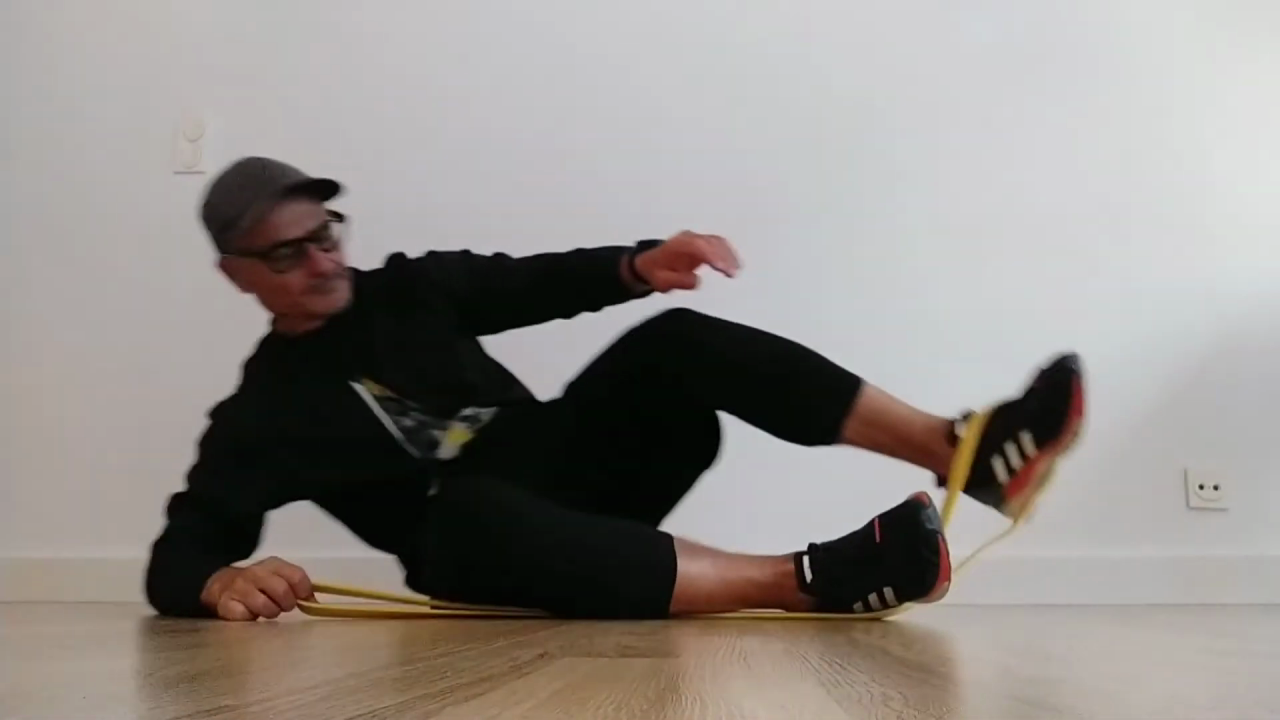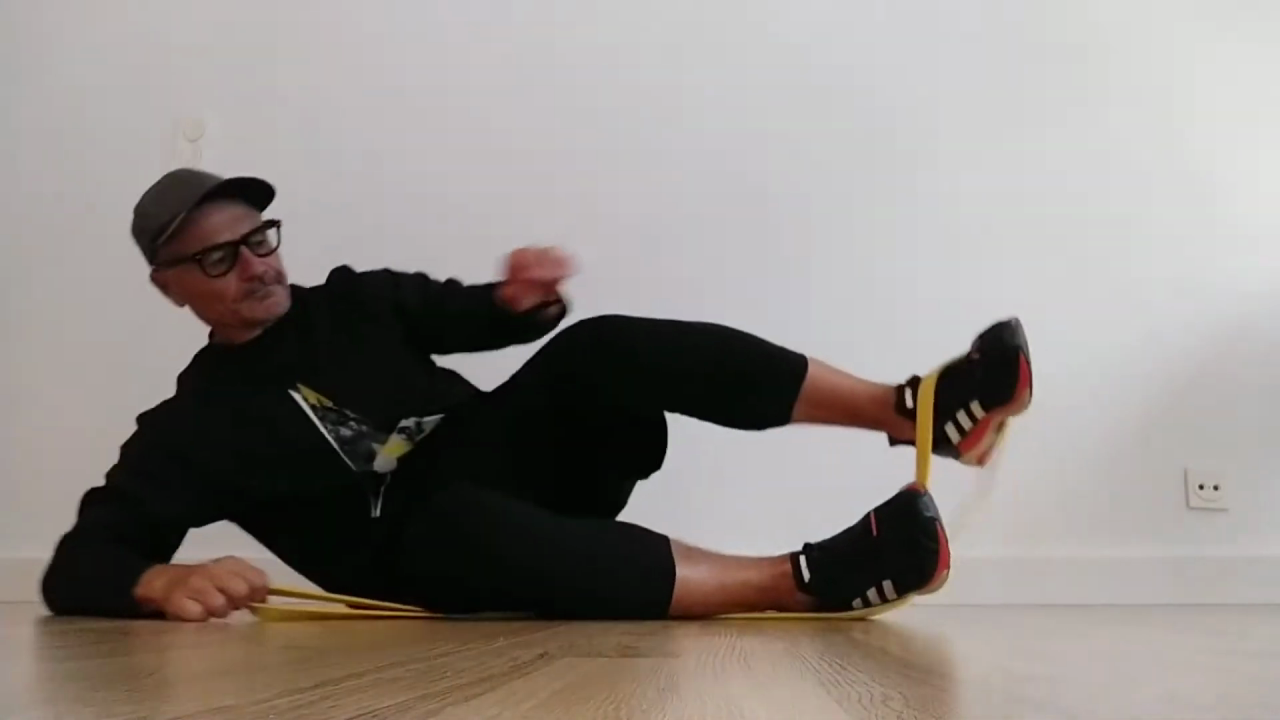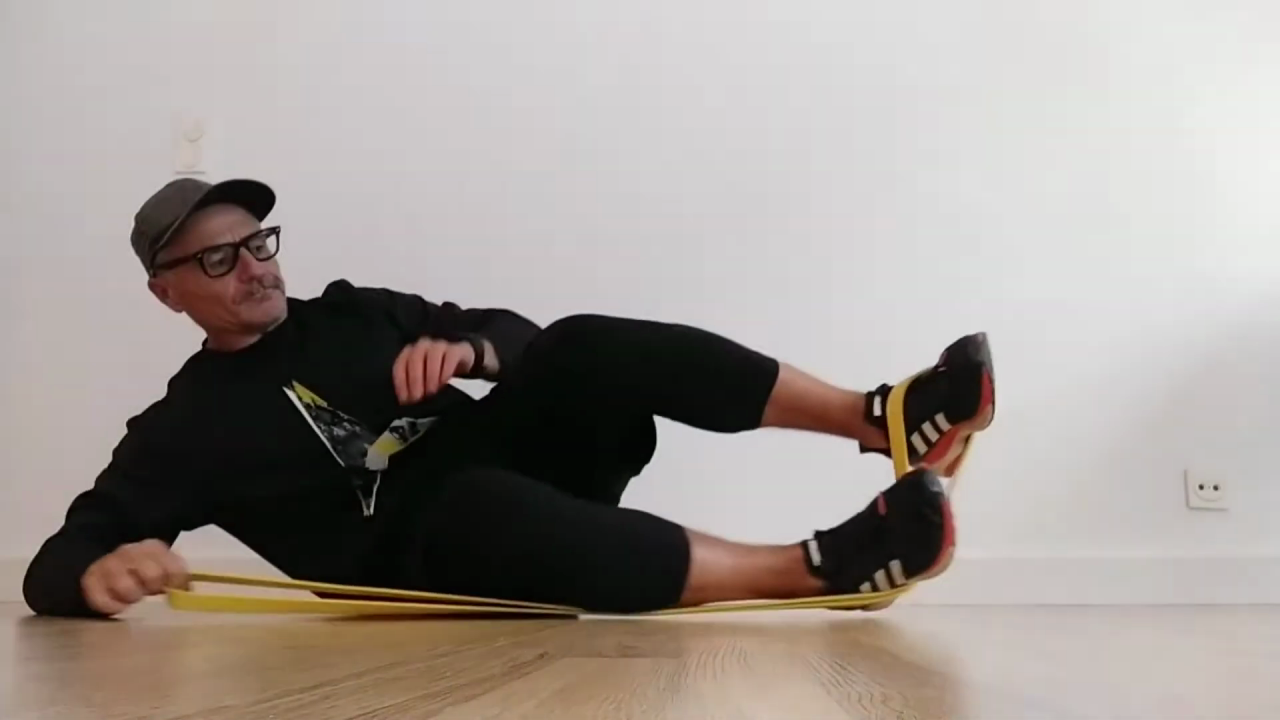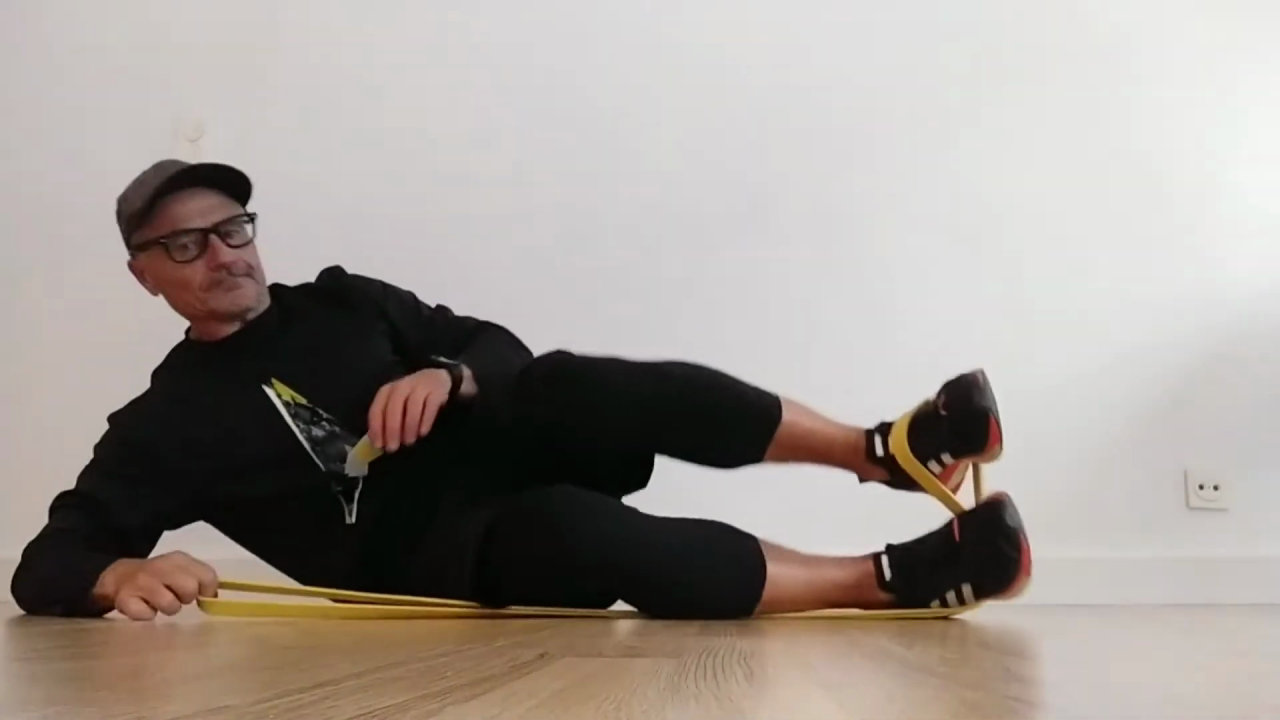
dt=0.3s
person 1, frame 1
left shoulder: (412, 288)
right shoulder: (258, 415)
left elbow: (542, 284)
right elbow: (177, 557)
left wrist: (640, 267)
right wrist: (221, 583)
left hip: (558, 472)
right hip: (481, 547)
left knee: (676, 343)
right knee: (471, 515)
left ankle: (967, 450)
right ankle: (811, 580)
person 1, frame 2
left shoulder: (355, 301)
right shoulder: (188, 428)
left elbow: (523, 324)
right elbow: (75, 568)
left wrist: (527, 296)
right wrist: (163, 578)
left hip: (512, 462)
right hip: (431, 560)
left knee: (606, 349)
right knee: (468, 526)
left ankle: (915, 410)
right ankle: (811, 580)
person 1, frame 3
left shoulder: (351, 314)
right shoulder: (179, 430)
left elbow: (514, 337)
right elbow: (50, 569)
left wrist: (465, 349)
right wrist: (102, 570)
left hip: (506, 457)
right hip: (427, 563)
left knee: (584, 348)
right knee: (481, 504)
left ankle: (884, 417)
right ankle: (818, 566)
person 1, frame 4
left shoulder: (342, 300)
right shoulder: (161, 425)
left elbow: (499, 347)
left wrist: (444, 374)
right wrist: (121, 575)
left hip: (486, 455)
right hip: (426, 563)
left knee: (566, 388)
right knee: (569, 532)
left ankle: (882, 450)
right ankle: (890, 577)
